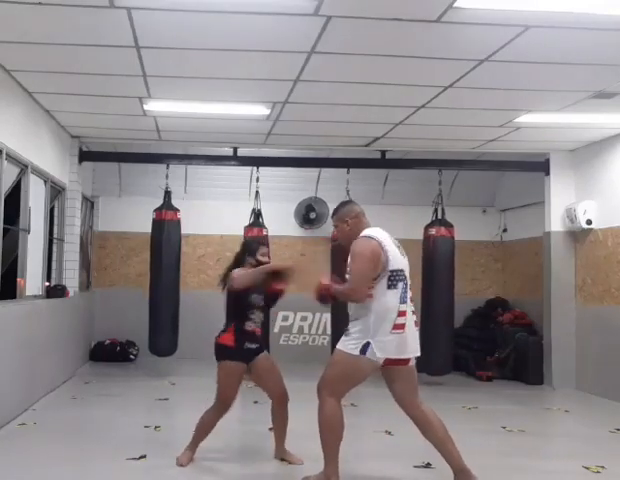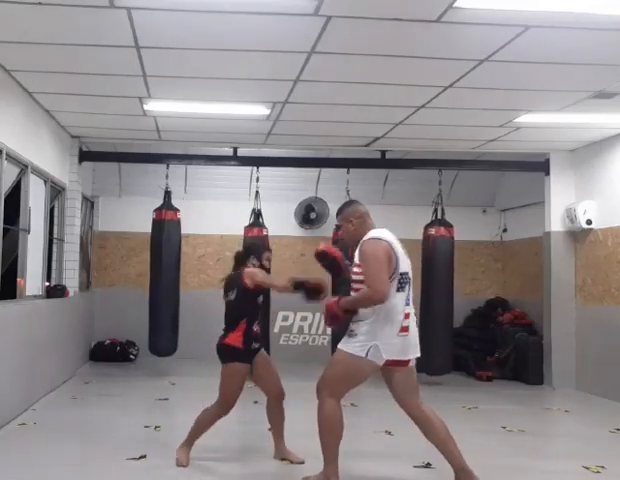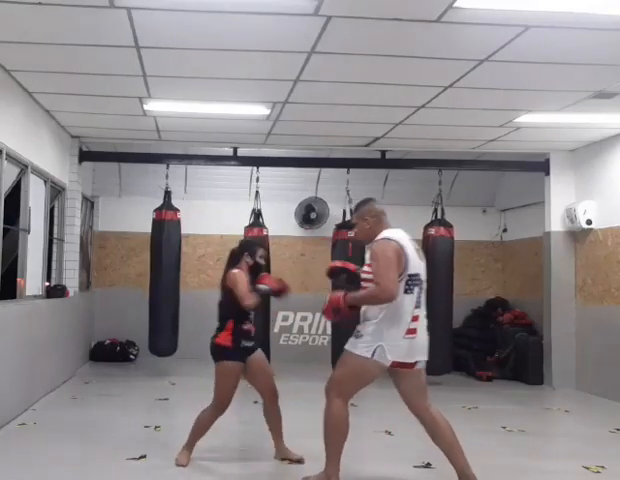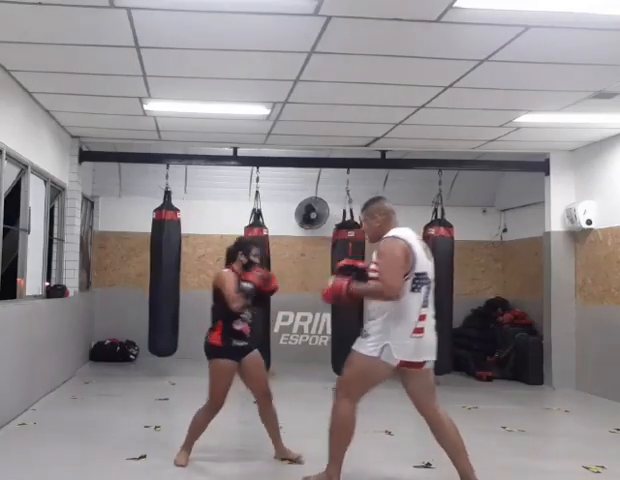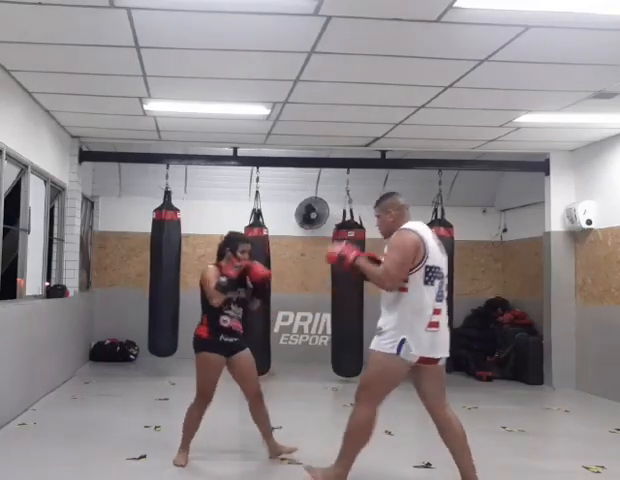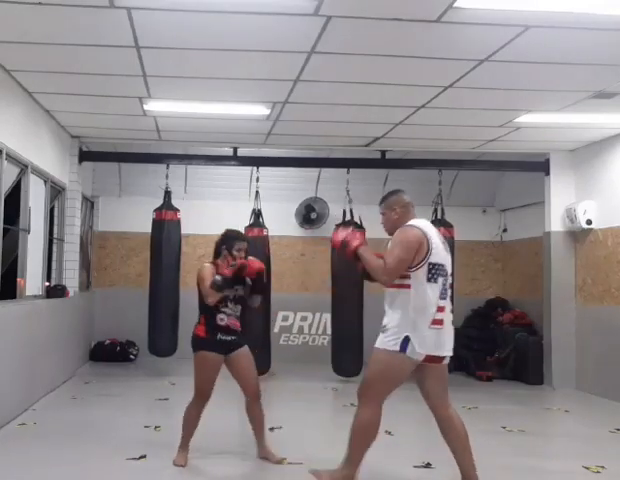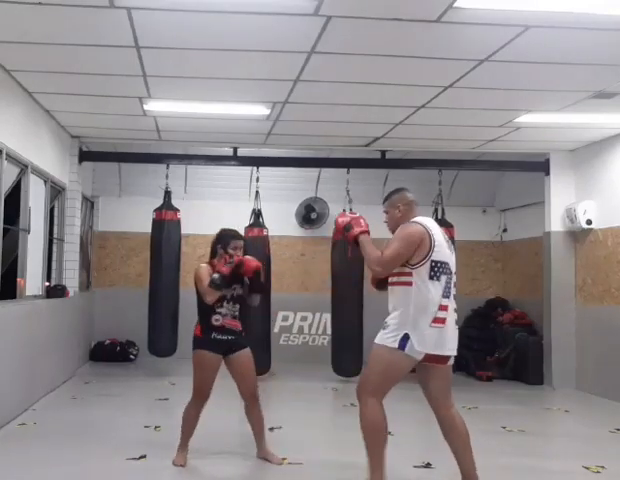
dt=0.1s
person 1, frame 1
left shoulder: (364, 244)
right shoulder: (388, 241)
left elbow: (357, 292)
left wrist: (330, 288)
left hip: (373, 334)
right hip: (401, 334)
left knee: (328, 392)
right knee: (414, 406)
person 1, frame 2
left shoulder: (371, 245)
right shoulder: (388, 242)
left elbow: (378, 293)
left wrist: (342, 305)
right wrist: (336, 264)
left hip: (375, 336)
right hip: (402, 336)
left knee: (327, 392)
right knee: (415, 407)
person 1, frame 3
left shoulder: (384, 245)
right shoulder: (405, 242)
left elbow: (386, 292)
left wrist: (345, 300)
left hip: (382, 336)
right hip: (410, 339)
left knee: (336, 394)
right knee: (423, 408)
person 1, frame 4
left shoulder: (391, 243)
right shoulder: (414, 242)
left elbow: (390, 291)
left wrist: (348, 289)
right wrist: (367, 275)
left hip: (388, 338)
right hip: (418, 338)
left knee: (345, 397)
right knee: (431, 409)
person 1, frame 5
left shoulder: (405, 236)
right shoulder: (428, 237)
left elbow: (389, 280)
left wrist: (355, 259)
right wrist: (374, 265)
left hip: (404, 333)
right hip: (431, 335)
left knee: (366, 399)
right knee: (439, 407)
person 1, frame 6
left shoulder: (410, 232)
right shoulder: (433, 235)
left elbow: (385, 272)
left wrist: (357, 245)
left hip: (409, 331)
right hip: (436, 333)
left knee: (369, 398)
right knee: (441, 406)
person 1, frame 7
left shoulder: (412, 229)
right shoulder: (437, 233)
left elbow: (379, 267)
left wrist: (359, 233)
right wrist: (388, 279)
left hip: (410, 328)
right hip: (440, 331)
left knee: (368, 394)
right knee: (444, 406)
person 2, frame 1
left shoulder: (262, 279)
right shoulder: (238, 274)
right elbow: (238, 283)
left wrist: (273, 294)
right wrist: (271, 270)
left hip: (254, 346)
right hip: (233, 346)
left knee: (281, 397)
right knee: (222, 405)
left ankle: (281, 449)
right ankle: (190, 449)
person 2, frame 2
left shoulder: (235, 279)
right shoulder: (250, 273)
right elbow: (284, 285)
right wrist: (310, 285)
left hip: (250, 345)
right hip: (236, 346)
left knee: (277, 395)
right knee: (225, 404)
left ankle: (280, 448)
right ankle: (186, 445)
person 2, frame 3
left shoulder: (246, 278)
right shoulder: (236, 274)
right elbow: (249, 303)
left wrist: (262, 289)
right wrist: (268, 289)
left hip: (246, 344)
right hip: (228, 346)
left knee: (271, 394)
right knee: (220, 405)
left ankle: (280, 448)
right ankle: (187, 448)
person 2, frame 4
left shoulder: (245, 276)
right shoulder: (226, 274)
right elbow: (235, 304)
left wrist: (262, 289)
right wrist: (251, 284)
left hip: (244, 343)
right hip: (222, 344)
left knee: (265, 395)
right knee: (215, 404)
left ankle: (280, 448)
right ankle: (185, 449)
person 2, frame 5
left shoulder: (241, 273)
right shoulder: (212, 271)
left elbow: (253, 305)
right elbow: (214, 300)
left wrist: (259, 284)
right wrist: (231, 275)
left hip: (235, 340)
right hip: (211, 340)
left knee: (255, 394)
right knee: (203, 399)
left ankle: (272, 445)
right ankle: (183, 449)
person 2, frame 6
left shoulder: (240, 271)
right shoulder: (208, 269)
left elbow: (254, 303)
right elbow: (209, 297)
left wrist: (258, 280)
right wrist: (226, 274)
left hip: (235, 338)
right hip: (208, 338)
left knee: (254, 393)
right knee: (201, 397)
left ankle: (262, 447)
right ankle: (183, 448)
person 2, frame 7
left shoulder: (238, 270)
right shoulder: (204, 269)
left elbow: (253, 301)
right elbow: (209, 296)
left wrist: (255, 279)
right wrist: (224, 271)
left hip: (236, 338)
right hip: (208, 338)
left knee: (252, 395)
right knee: (200, 396)
left ankle: (262, 448)
right ankle: (182, 448)
